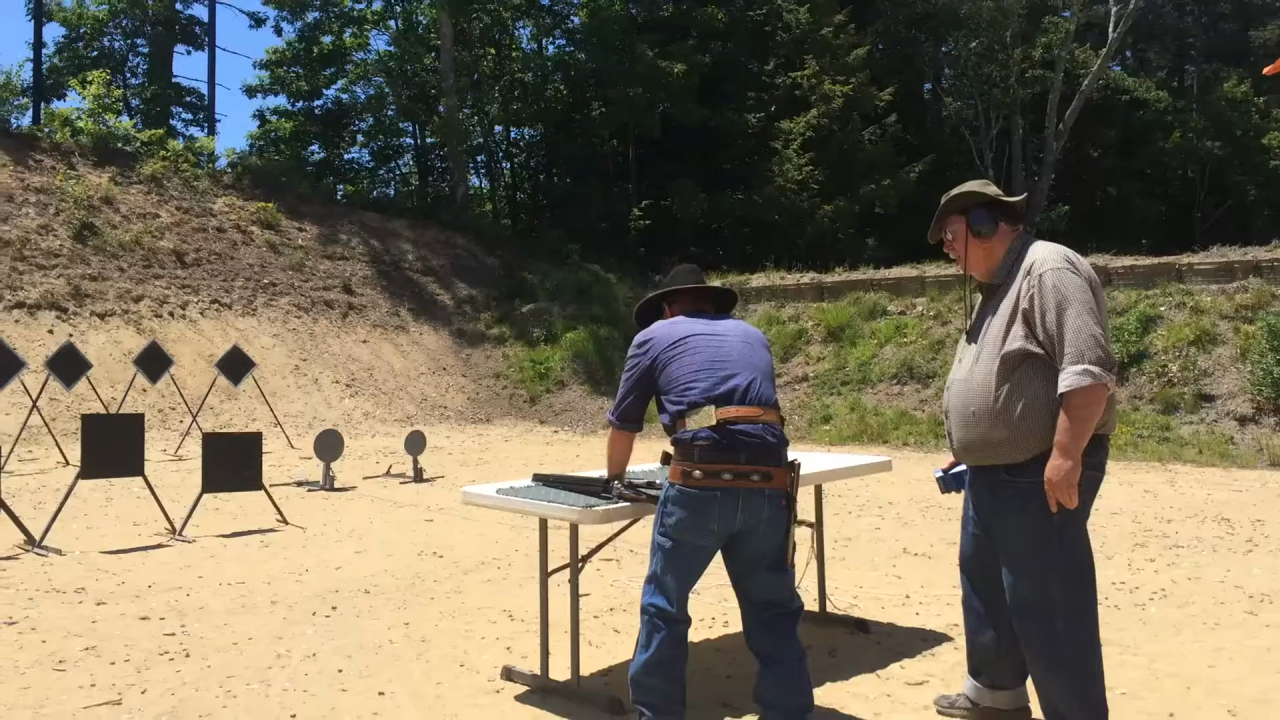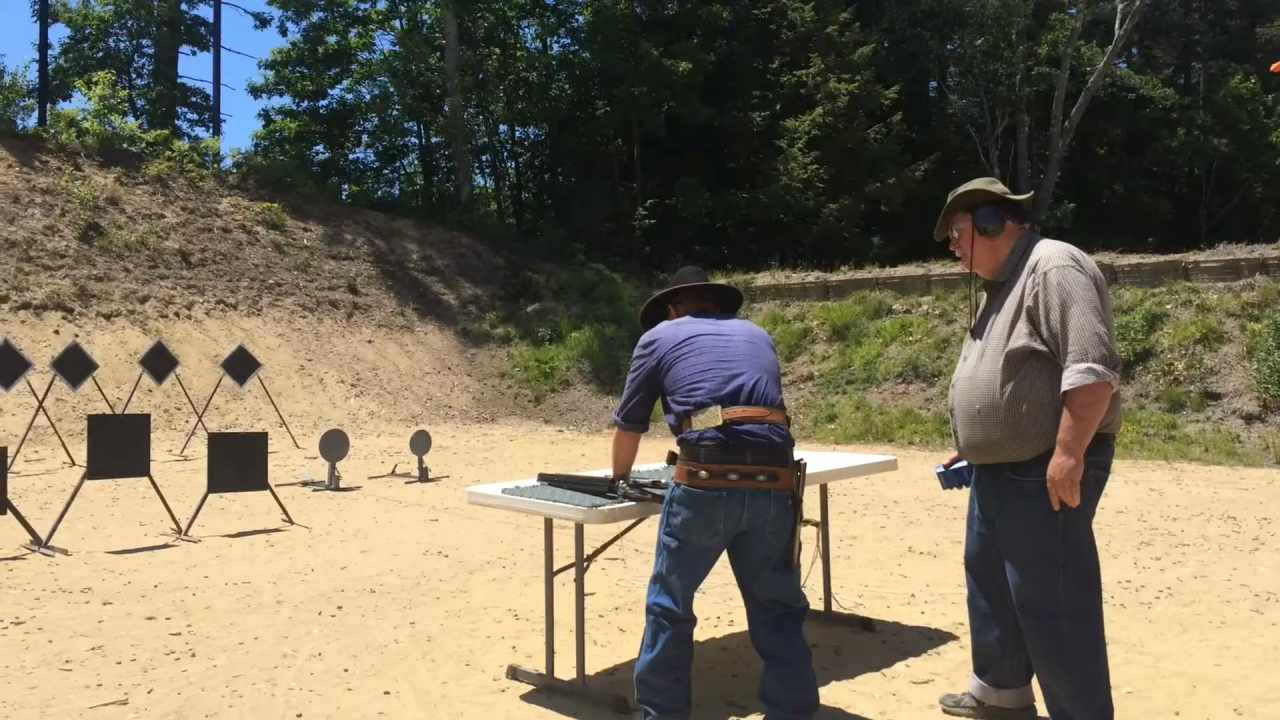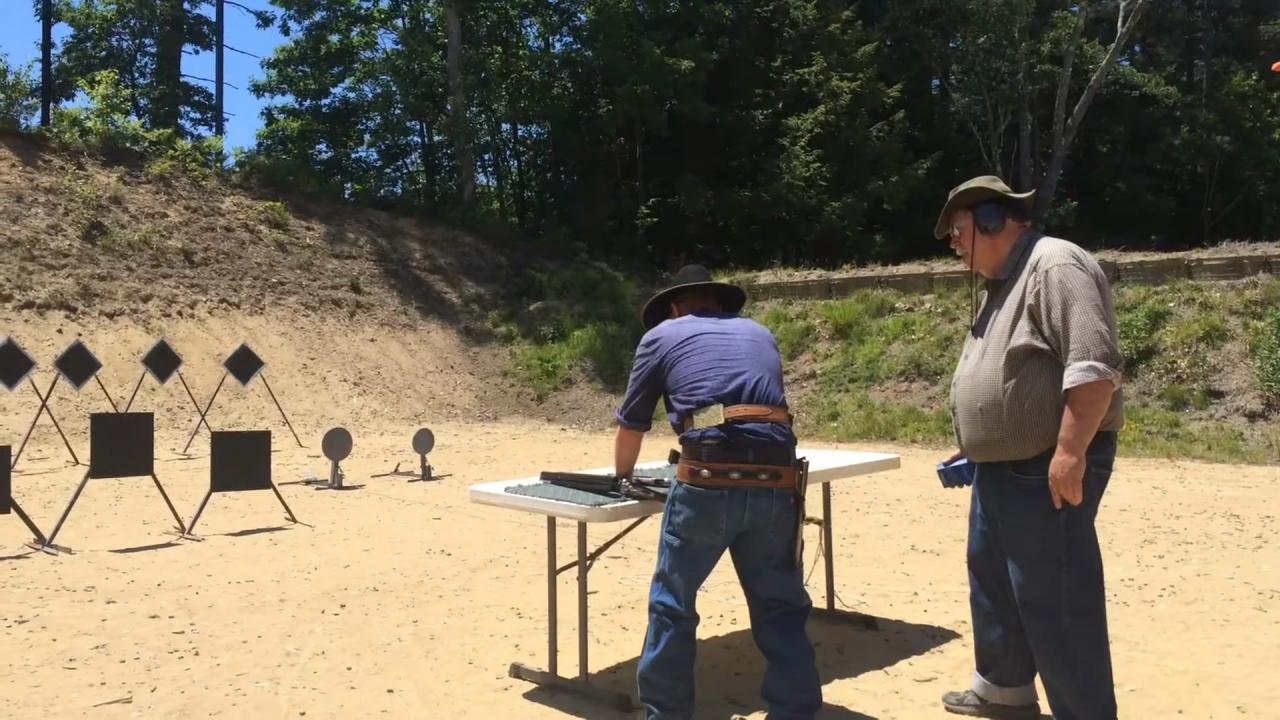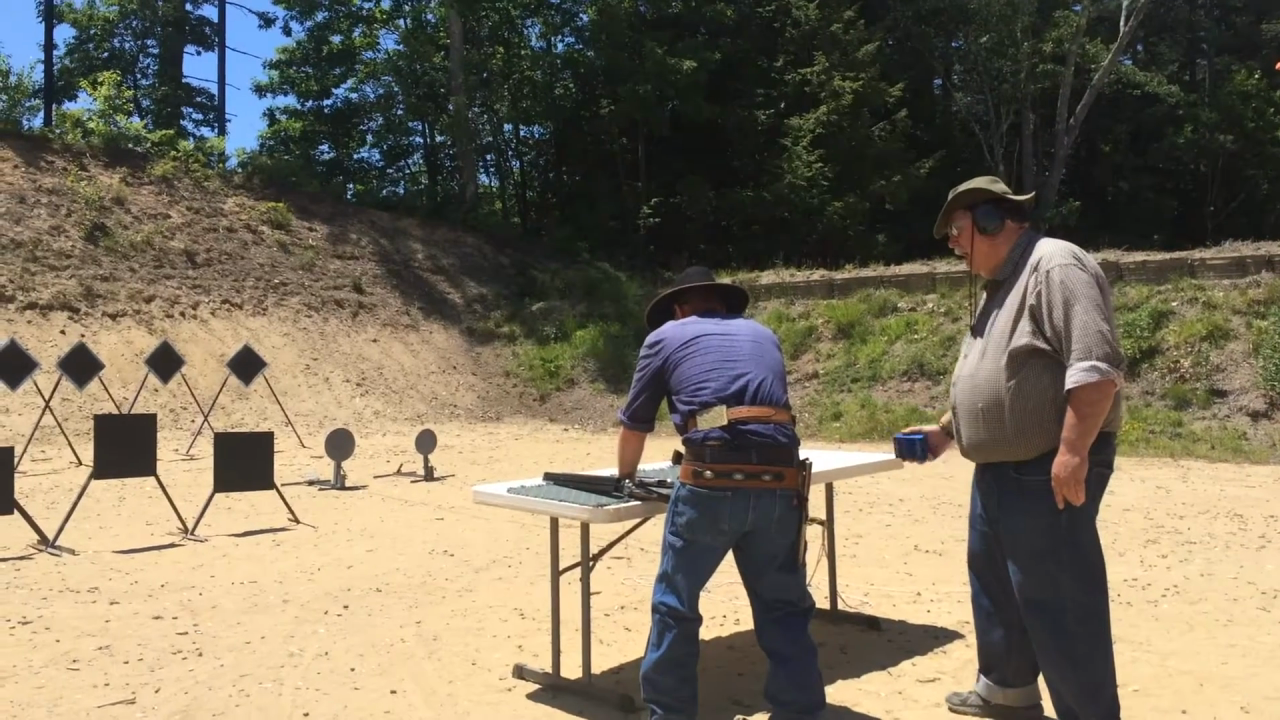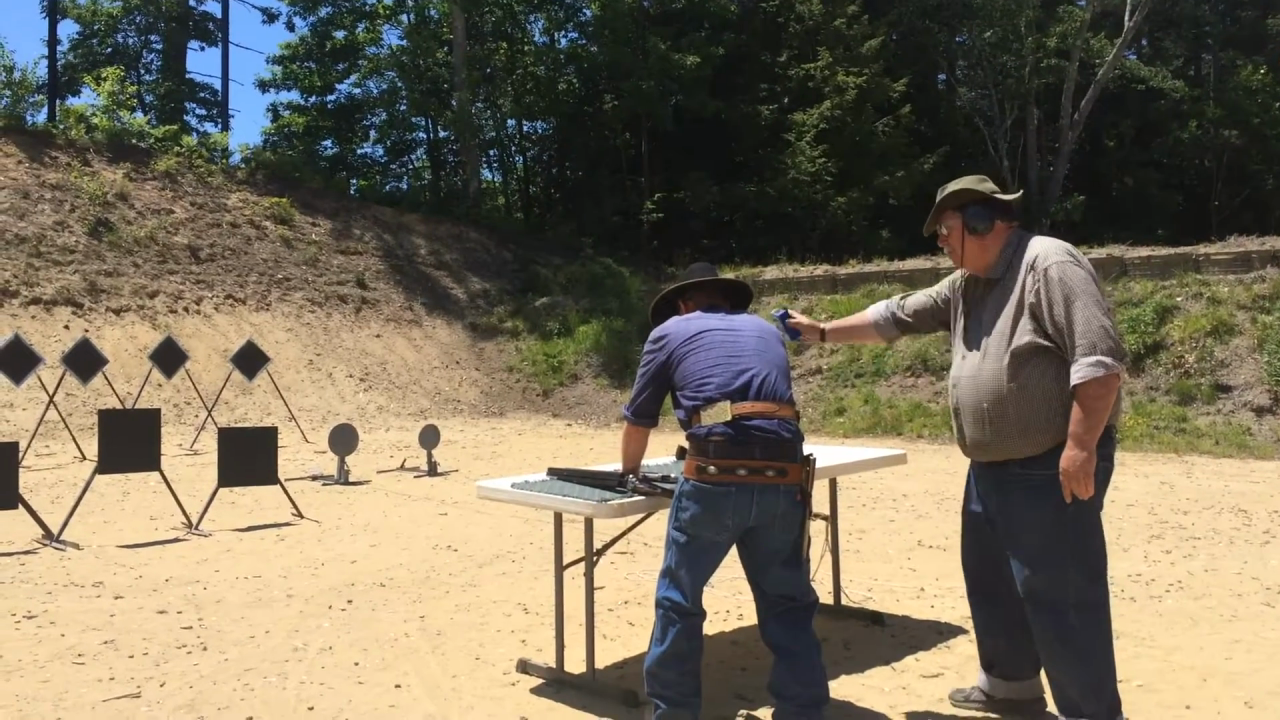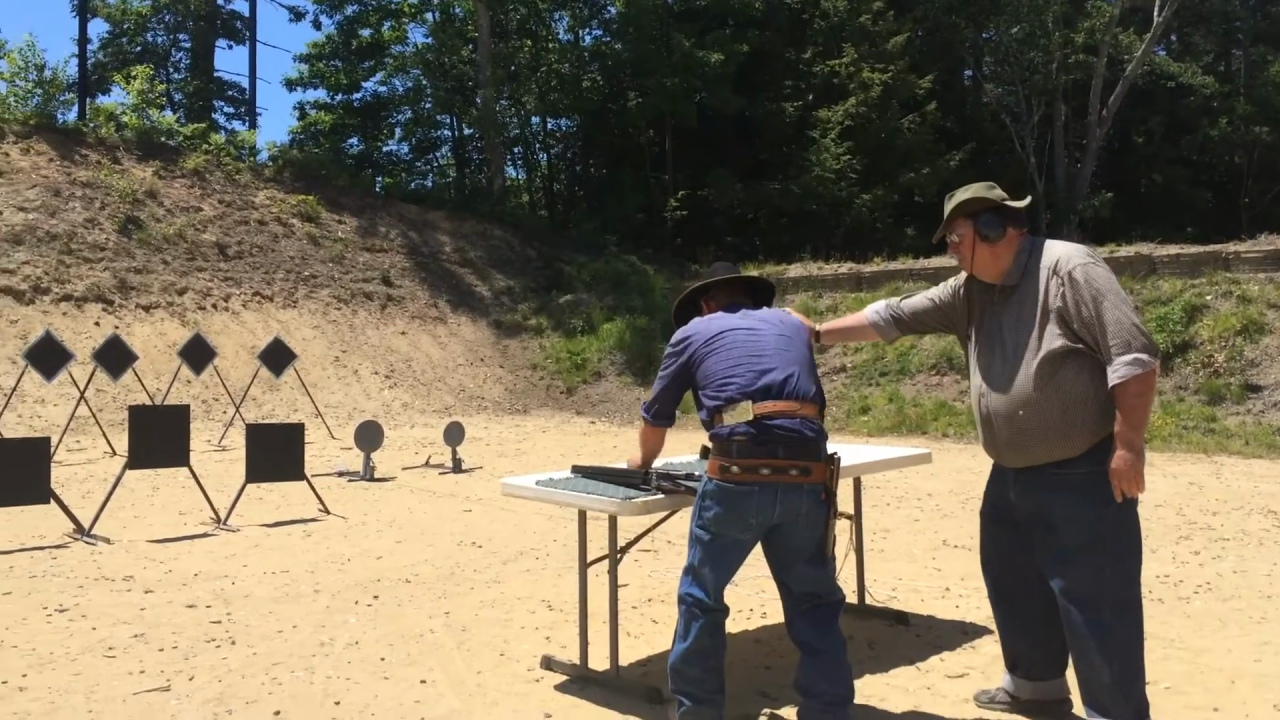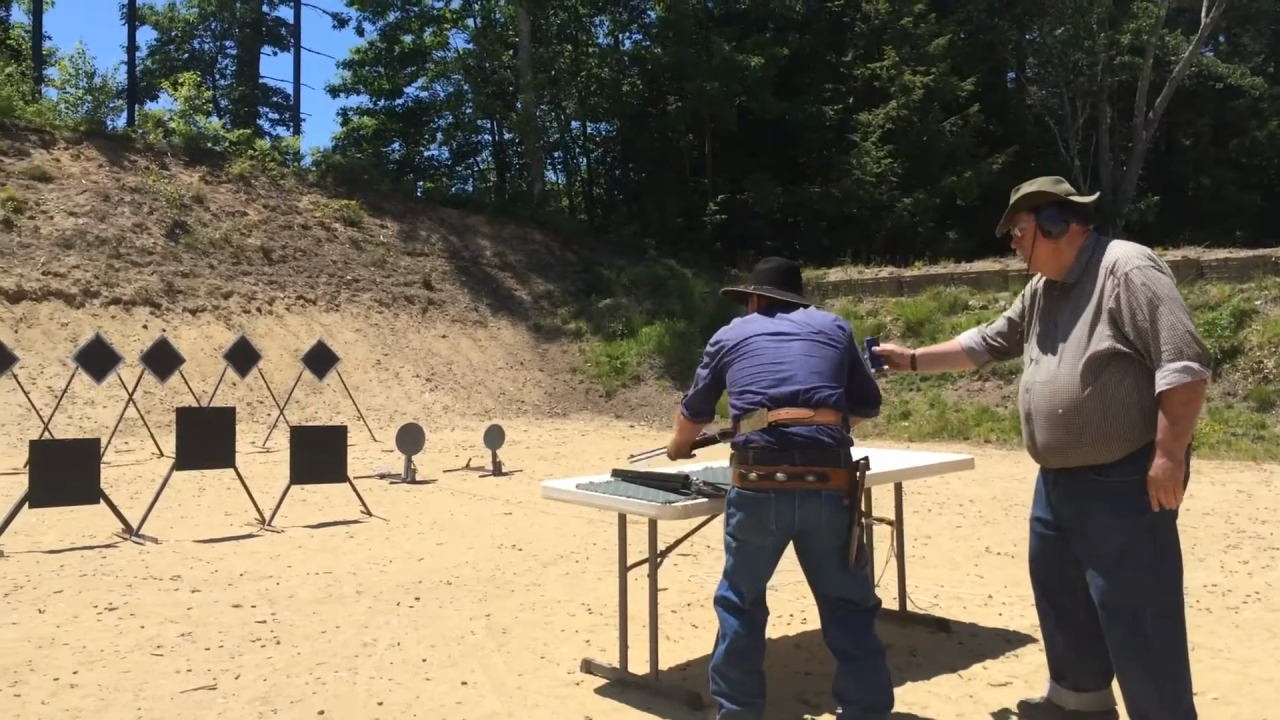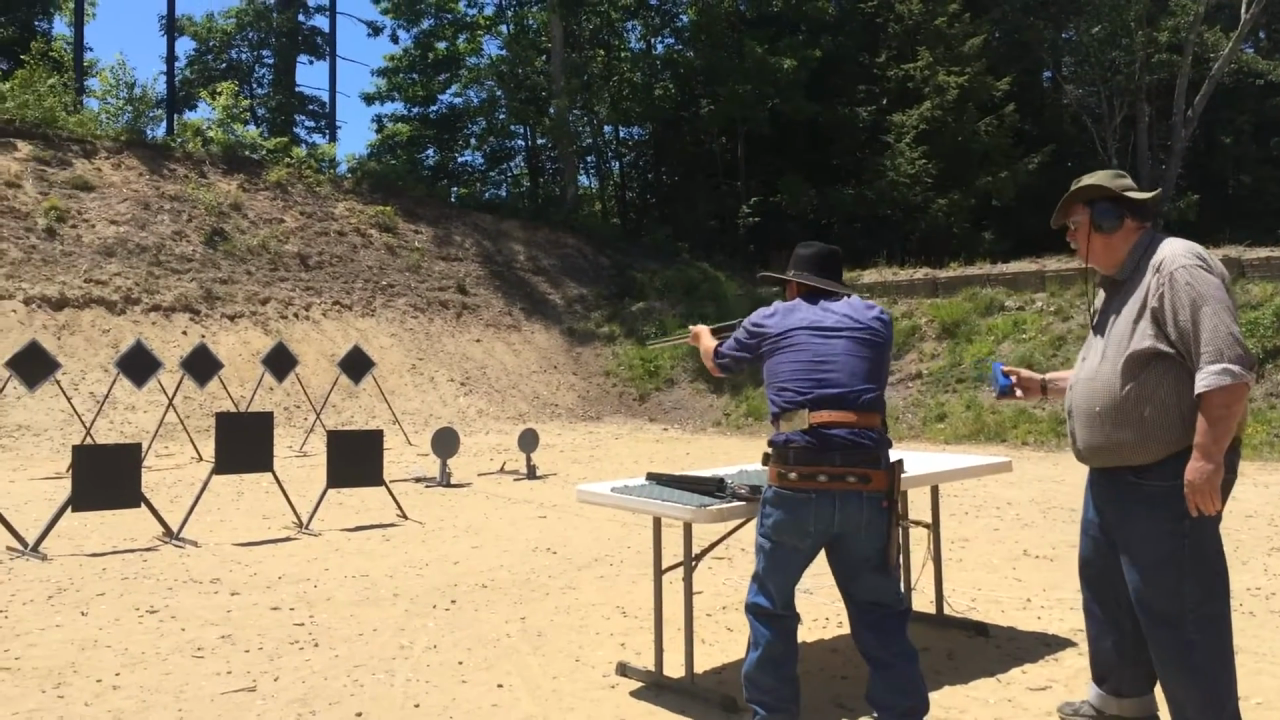
dt=0.4s
person 1, frame 1
left shoulder: (1050, 270)
right shoulder: (998, 285)
left elbow: (1089, 370)
left wrist: (1066, 457)
right wrist: (970, 451)
left hip: (1042, 473)
right hip: (994, 471)
left knee: (1047, 602)
right knee: (984, 583)
person 1, frame 2
left shoulder: (1055, 268)
right shoulder: (1003, 283)
left elbow: (1092, 367)
left wrist: (1069, 454)
right wrist: (973, 448)
left hip: (1047, 470)
right hip: (998, 468)
left knee: (1051, 600)
right knee: (989, 581)
person 1, frame 3
left shoulder: (1056, 266)
right shoulder: (1003, 281)
left elbow: (1094, 365)
left wrist: (1070, 452)
right wrist: (974, 447)
left hip: (1049, 470)
right hip: (1000, 468)
left knee: (1053, 597)
right knee: (992, 579)
person 1, frame 4
left shoulder: (1056, 267)
right shoulder: (998, 285)
left elbow: (1096, 365)
left wrist: (1072, 453)
right wrist: (944, 428)
left hip: (1048, 472)
right hip: (997, 470)
left knee: (1057, 597)
right knee: (994, 583)
person 1, frame 5
left shoulder: (1051, 265)
right shoulder: (967, 284)
left elbow: (1100, 359)
right elbow: (898, 315)
left wrist: (1081, 447)
right wrist: (824, 331)
left hip: (1050, 470)
right hip: (992, 468)
left knee: (1059, 592)
right knee: (991, 581)
person 1, frame 6
left shoulder: (1070, 269)
right shoulder: (970, 290)
left elbow: (1134, 357)
right elbow: (896, 315)
left wrist: (1128, 446)
right wrist: (820, 333)
left hip: (1083, 472)
right hip: (1013, 472)
left knee: (1091, 594)
right knee: (1012, 580)
person 1, frame 7
left shoulder: (1128, 268)
right shoulder: (1043, 289)
left elbow: (1184, 365)
right elbow: (989, 342)
left wrist: (1168, 455)
right wrist: (916, 358)
left hip: (1122, 480)
right hip: (1061, 477)
left knee: (1132, 604)
right knee: (1059, 589)
person 1, frame 8
left shoulder: (1177, 267)
right shoulder: (1116, 286)
left elbow: (1227, 368)
left wrist: (1207, 457)
right wrist: (1043, 384)
left hip: (1168, 480)
right hip: (1113, 478)
left knee: (1176, 608)
right knee: (1107, 591)
person 2, frame 1
left shoulder: (654, 337)
right shoulder: (753, 335)
left elbow: (623, 425)
left wrist: (615, 479)
left hip: (700, 485)
right hip: (767, 484)
left knee: (664, 608)
right knee: (774, 610)
person 2, frame 2
left shoulder: (659, 337)
right shoulder: (758, 335)
left elbow: (628, 425)
left wrist: (619, 478)
left hip: (705, 484)
right hip: (773, 483)
left knee: (669, 607)
right knee: (778, 610)
person 2, frame 3
left shoulder: (662, 335)
right shoulder: (760, 333)
left elbow: (631, 424)
left wrist: (622, 476)
left hip: (707, 482)
right hip: (775, 480)
left knee: (671, 605)
right knee: (781, 608)
person 2, frame 4
left shoulder: (665, 337)
right shoulder: (763, 335)
left elbow: (634, 424)
left wrist: (625, 477)
left hip: (711, 482)
right hip: (779, 482)
left knee: (674, 606)
right knee: (784, 609)
person 2, frame 5
left shoulder: (669, 332)
right shoulder: (767, 330)
left elbow: (638, 420)
left wrist: (629, 471)
left hip: (714, 477)
right hip: (783, 477)
left knee: (678, 601)
right knee: (788, 604)
person 2, frame 6
left shoulder: (692, 332)
right shoulder: (791, 325)
left elbow: (656, 417)
left wrist: (645, 461)
left hip: (737, 476)
right hip: (806, 475)
left knee: (702, 599)
right knee: (814, 600)
person 2, frame 7
left shoulder: (730, 336)
right shoulder: (833, 327)
left elbow: (694, 412)
right elbow: (867, 404)
left wrist: (679, 445)
left hip: (759, 483)
right hip: (828, 480)
left knee: (740, 603)
right knee: (849, 606)
person 2, frame 8
left shoulder: (770, 320)
right shoulder: (874, 318)
left elbow: (719, 363)
left wrist: (704, 337)
left hip: (797, 483)
right hip: (867, 483)
left knee: (771, 608)
right knee: (880, 611)
